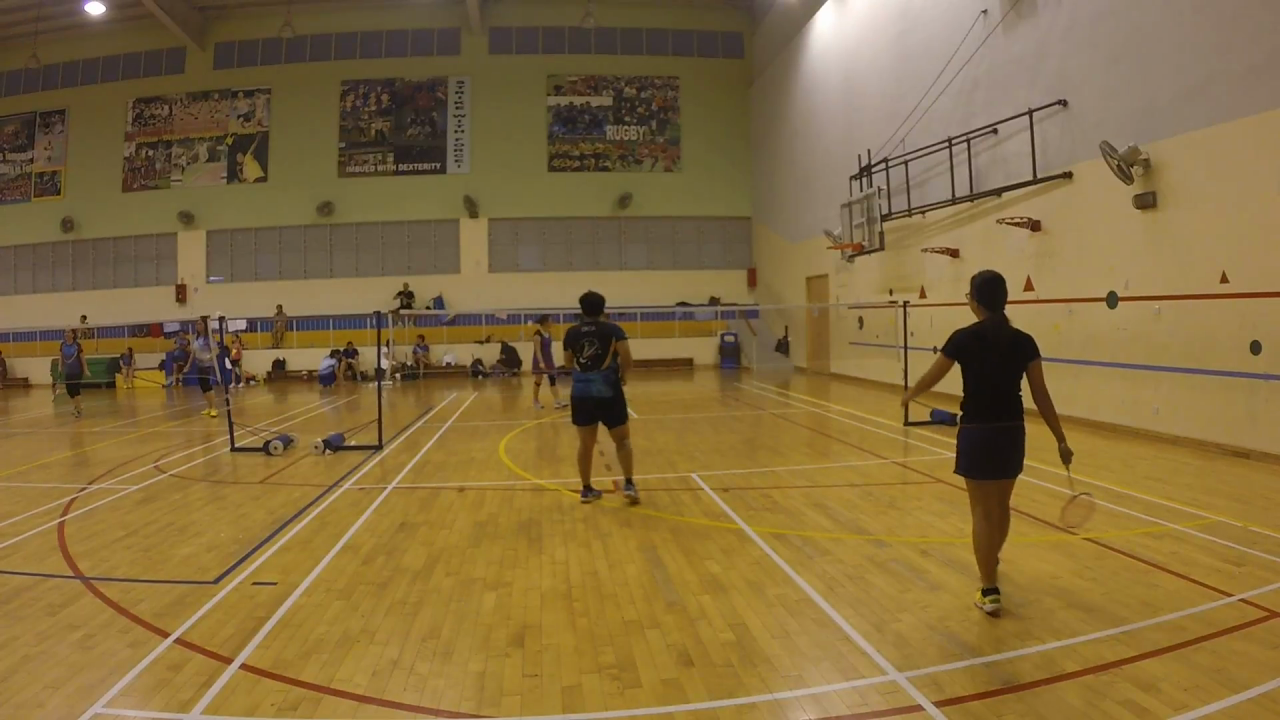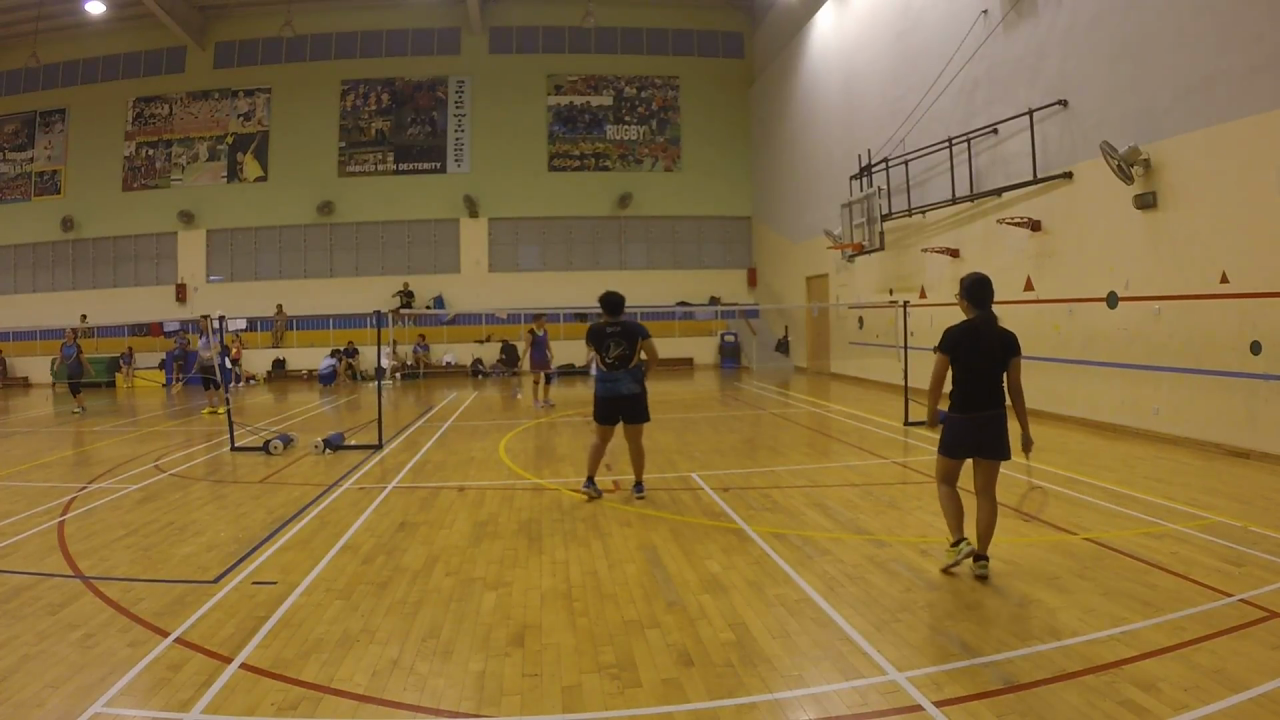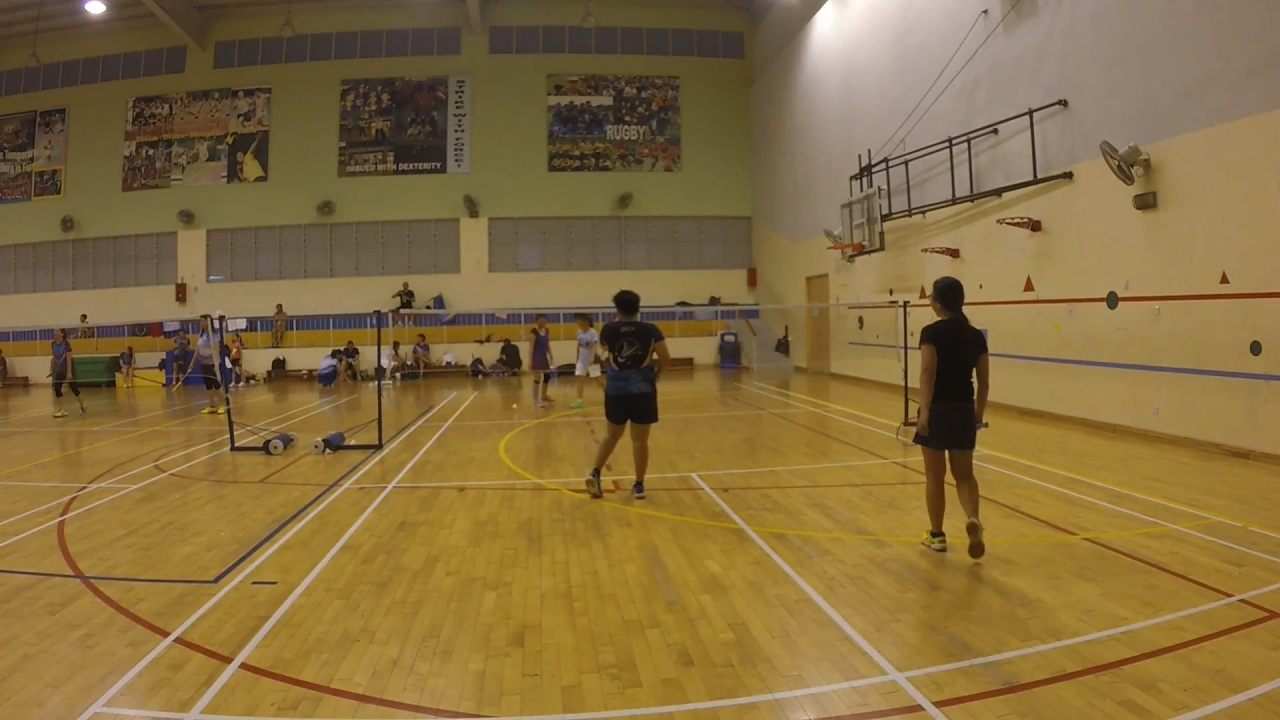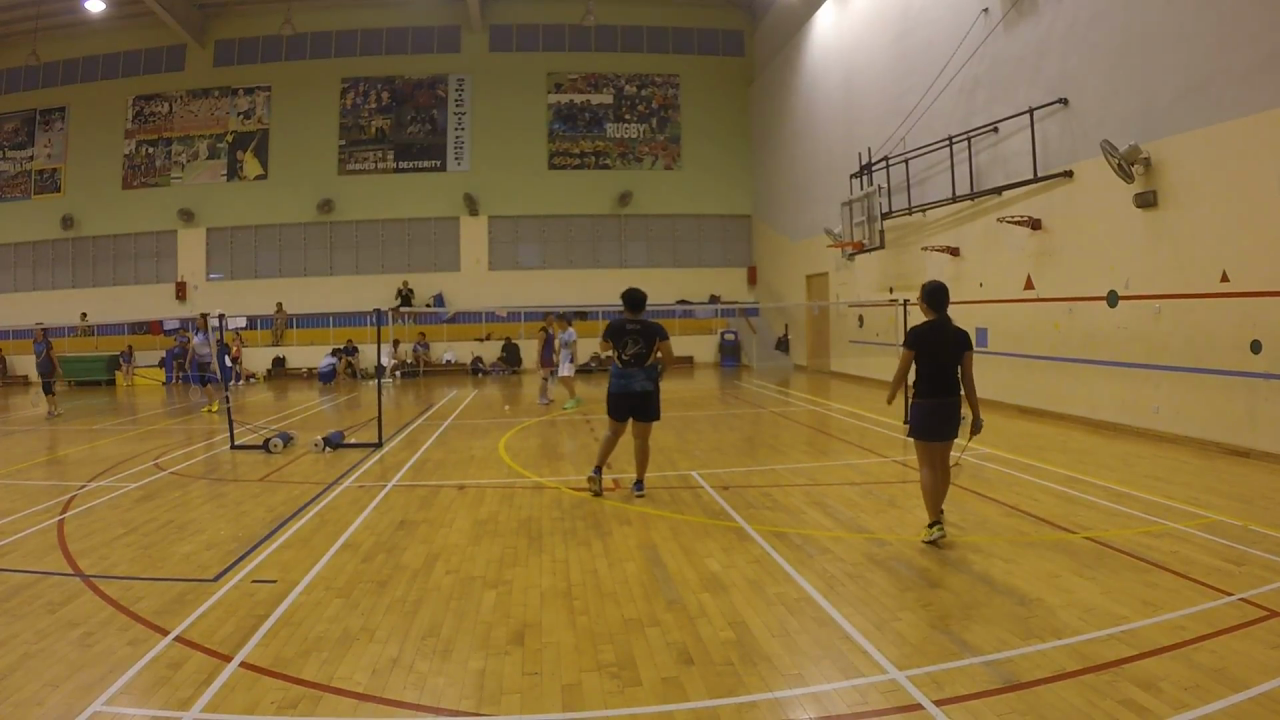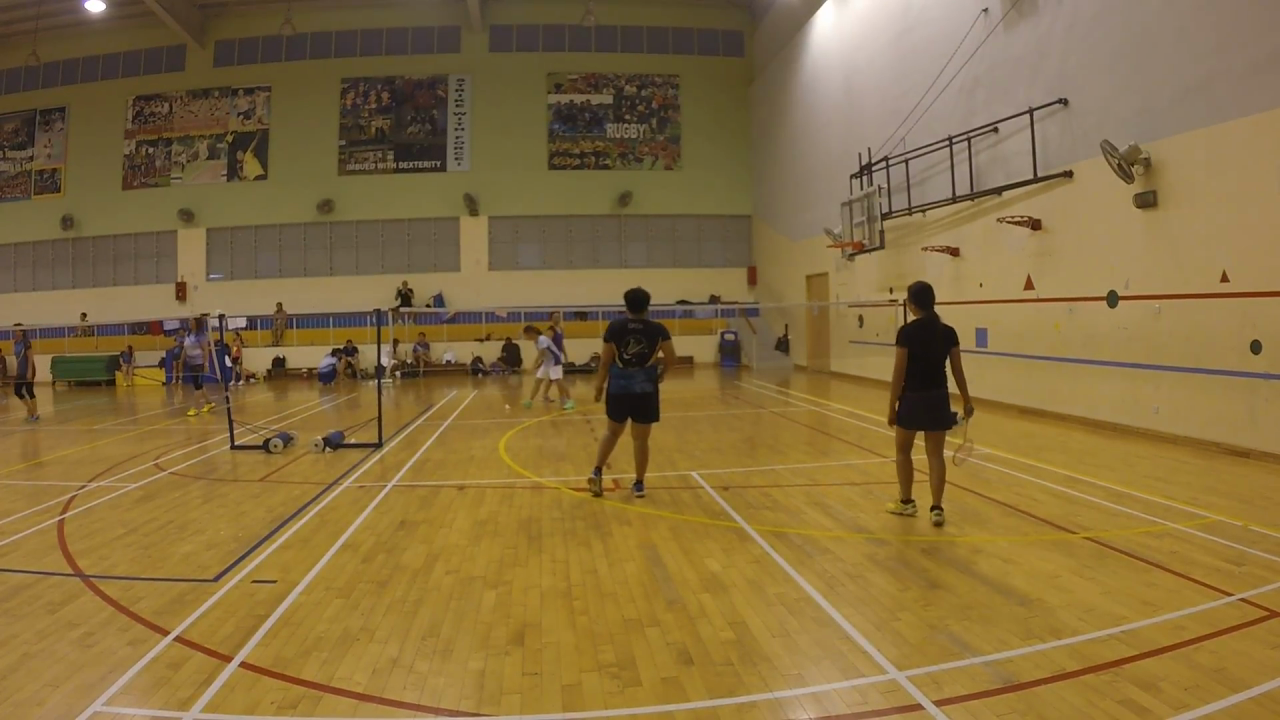
dt=0.4s
person 1, frame 1
left shoulder: (964, 339)
right shoulder: (1024, 342)
left elbow: (930, 379)
right elbow: (1041, 395)
left wrist: (910, 394)
right wrist: (1061, 440)
left hip: (977, 433)
right hip: (1012, 432)
left knee: (982, 512)
right knee: (1001, 505)
left ankle: (989, 592)
right ankle: (990, 568)
person 1, frame 2
left shoulder: (954, 335)
right shoulder: (1007, 339)
left elbow: (936, 383)
right elbow: (1016, 389)
left wrist: (931, 413)
right wrist: (1025, 429)
left hip: (961, 420)
right hip: (993, 421)
left knee: (945, 482)
right knee: (986, 491)
left ankle: (960, 544)
right ankle: (982, 557)
person 1, frame 3
left shoulder: (932, 333)
right shoulder: (976, 336)
left elbow: (928, 372)
right elbow: (983, 382)
left wrist: (923, 412)
right wrist: (979, 413)
left hip: (938, 410)
right hip: (964, 411)
left knee: (935, 475)
right knee: (964, 474)
left ankle: (936, 535)
right ankle: (973, 521)
person 1, frame 4
left shoulder: (917, 334)
right shoulder: (961, 336)
left elbow: (902, 372)
right elbow: (968, 379)
left wrist: (892, 393)
right wrist: (976, 415)
left hip: (926, 405)
right hip: (951, 406)
left knee: (927, 466)
right knee: (942, 461)
left ankle: (935, 525)
right ankle: (937, 514)
person 1, frame 5
left shoulder: (907, 332)
right shoulder: (948, 332)
left elbow: (899, 372)
right elbow: (957, 370)
left wrist: (891, 405)
right wrist: (966, 400)
left hip: (912, 399)
right hip: (938, 398)
left knee: (903, 451)
right knee: (935, 454)
left ankle: (906, 502)
right ankle: (937, 509)
person 2, frame 1
left shoulder: (572, 333)
right shoulder: (612, 330)
left elbow: (567, 361)
right elbow: (627, 358)
right wrist: (623, 375)
left hip: (581, 393)
right hip: (608, 393)
left knee: (586, 443)
right knee: (622, 440)
left ankle: (586, 489)
right ankle: (628, 484)
person 2, frame 2
left shoulder: (594, 330)
right shoulder: (636, 329)
right elbow: (653, 357)
right wrist: (645, 371)
left hip: (605, 392)
right hip: (632, 391)
left knee: (601, 439)
right knee: (634, 441)
left ankle: (589, 482)
right ankle: (638, 485)
person 2, frame 3
left shoulder: (609, 329)
right shoulder: (650, 330)
right elbow: (665, 358)
right wrist: (657, 372)
left hip: (616, 391)
right hip: (642, 391)
left knee: (612, 435)
right knee: (640, 440)
left ankle: (595, 474)
right ankle: (639, 485)
person 2, frame 4
left shoulder: (614, 326)
right shoulder: (656, 329)
left elbow: (604, 347)
right elbow: (669, 357)
right wrist: (660, 370)
left hip: (618, 388)
right hip: (646, 389)
left knee: (614, 432)
right knee: (641, 438)
left ankle: (597, 471)
right ankle: (639, 483)
person 2, frame 5
left shoulder: (614, 327)
right shoulder: (658, 329)
left elbow: (605, 361)
right elbow: (671, 359)
left wrist: (599, 385)
right wrist: (661, 373)
left hip: (618, 389)
right hip: (645, 390)
left knee: (612, 432)
right knee: (640, 439)
left ankle: (596, 472)
right ankle: (639, 484)
